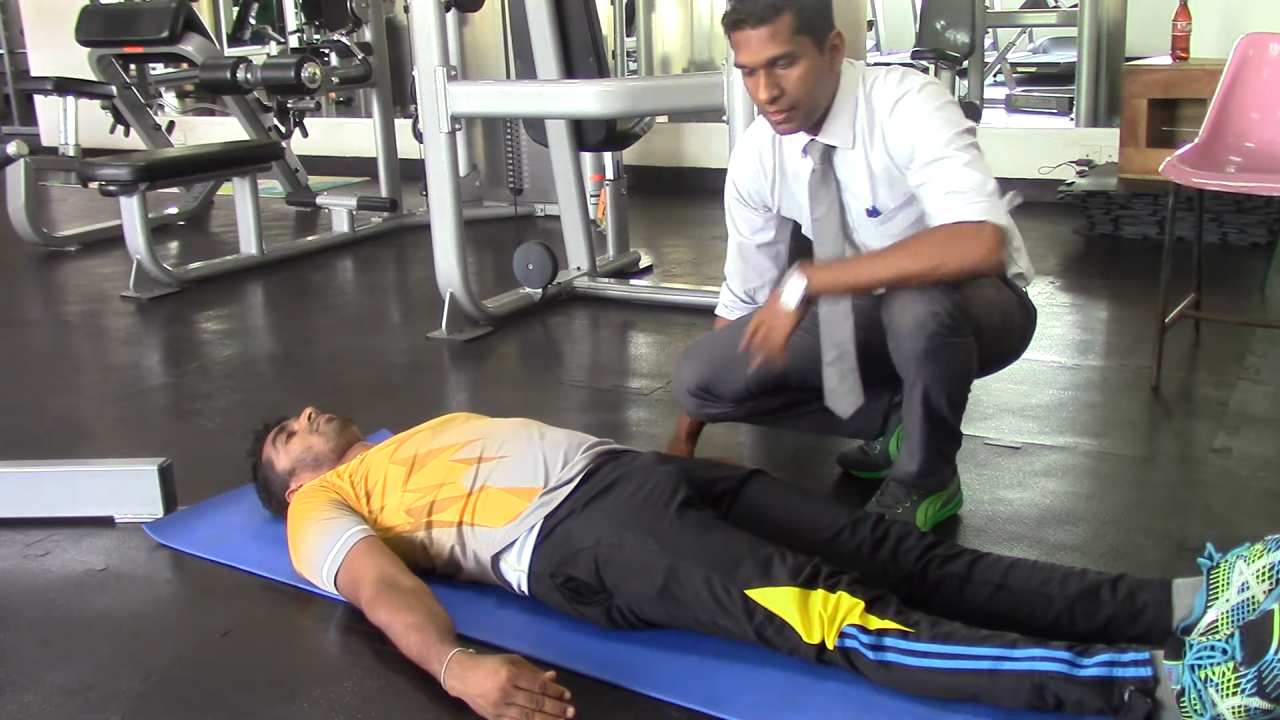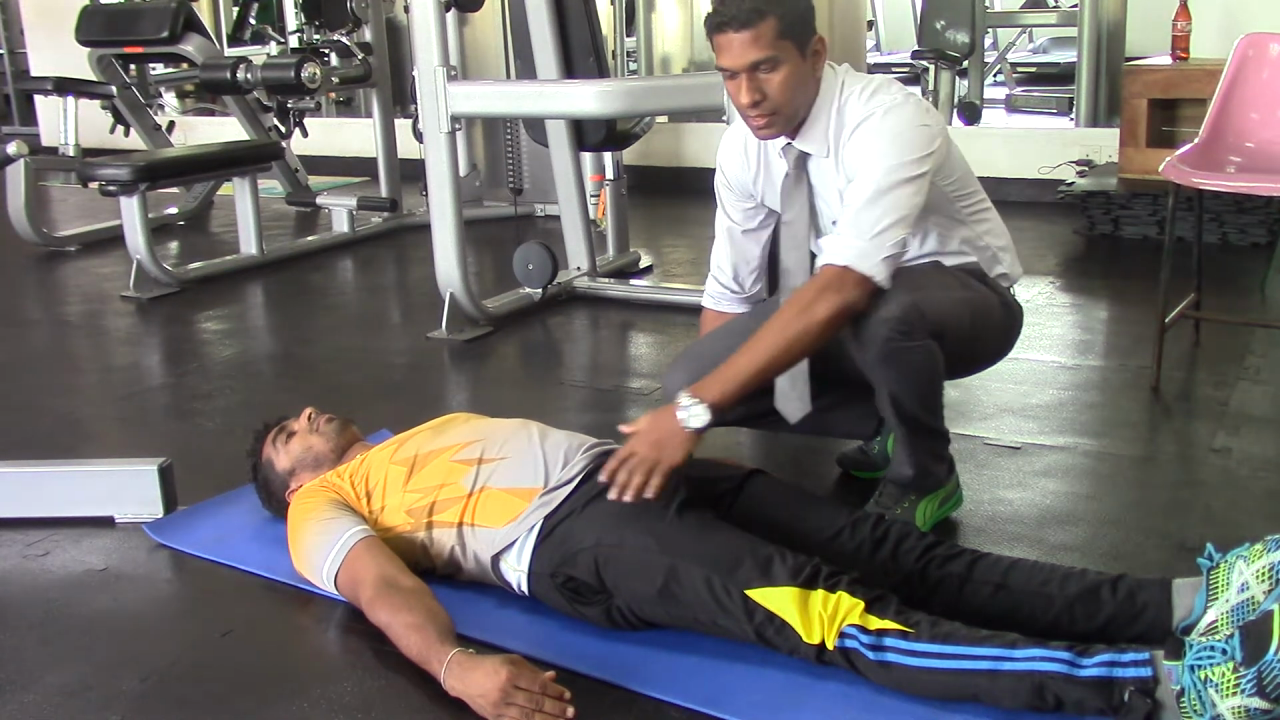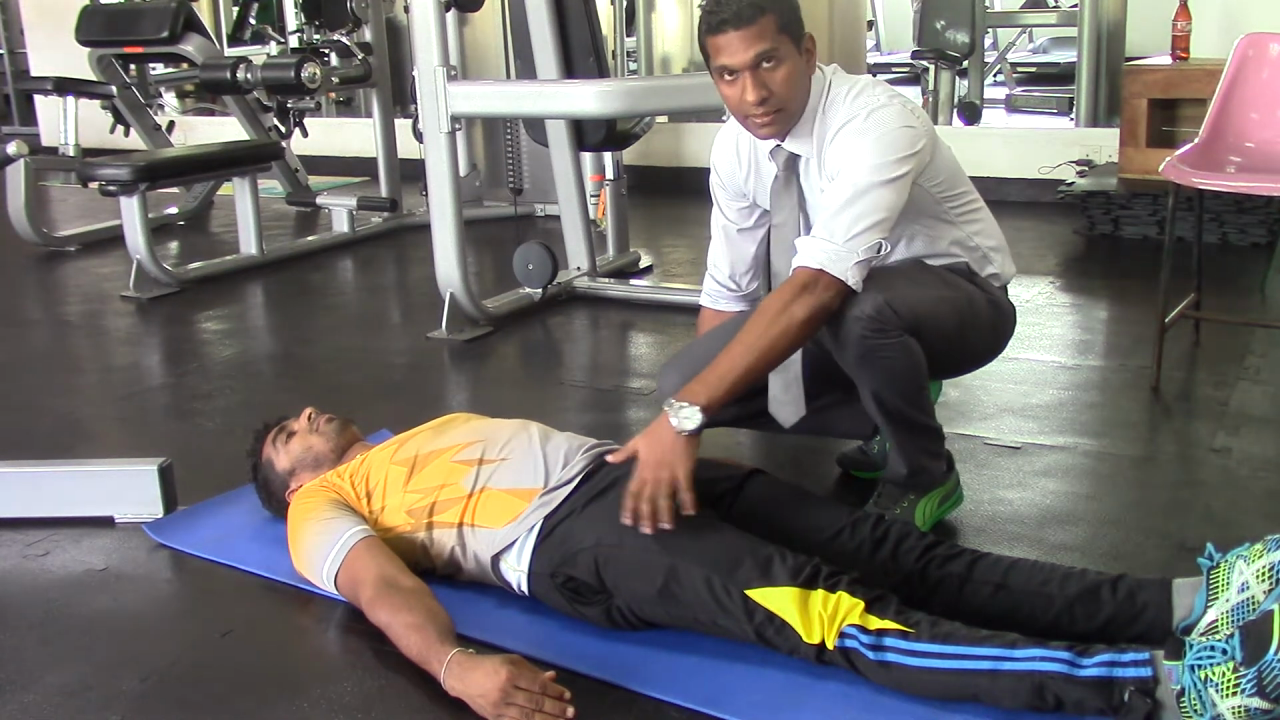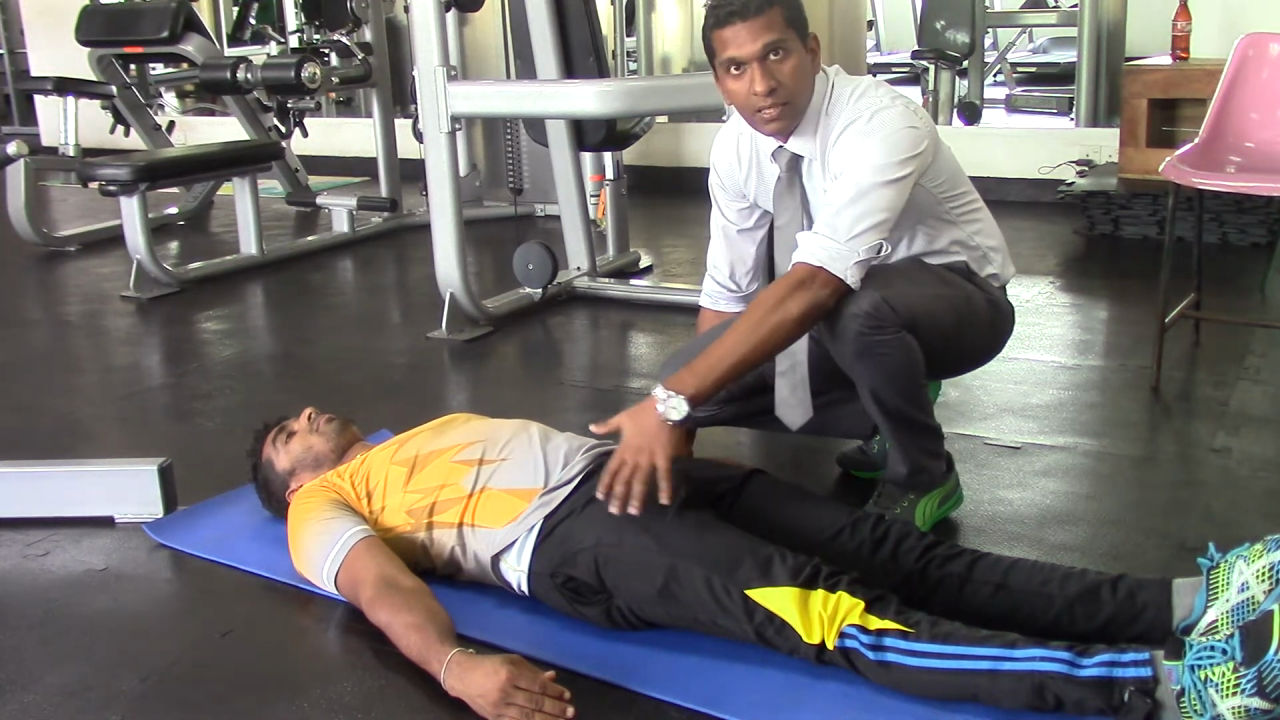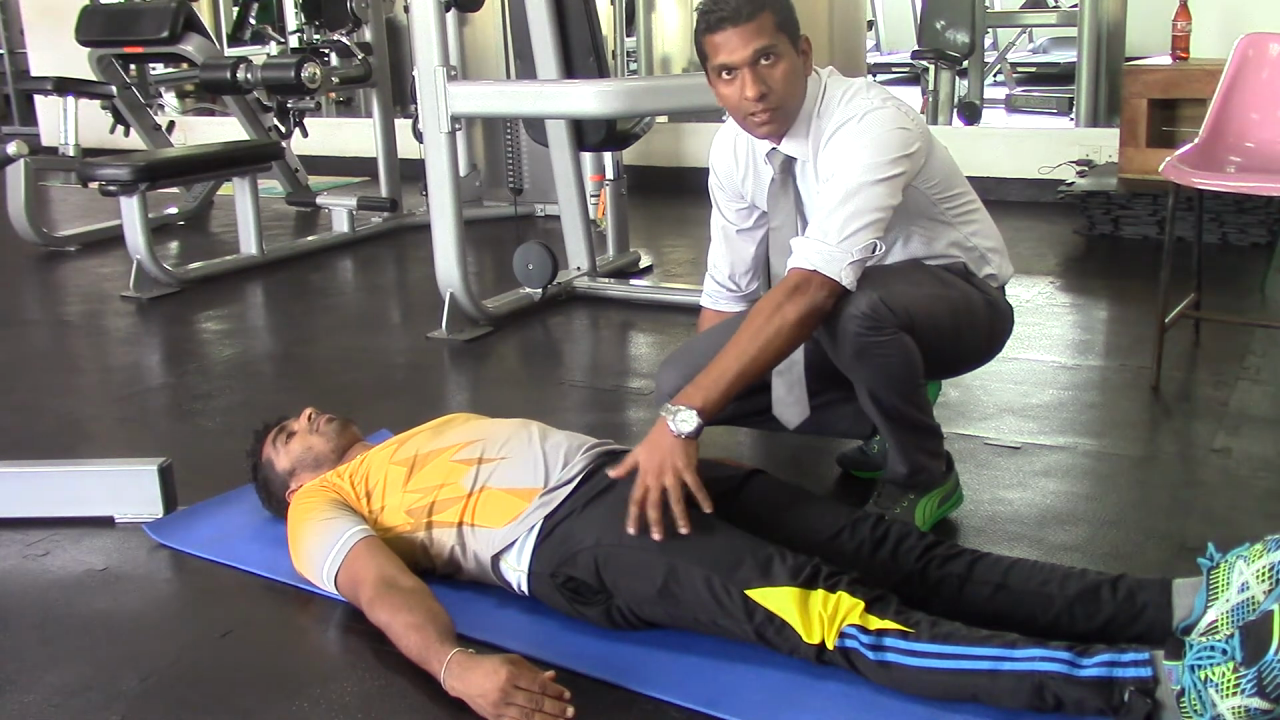
dt=0.4s
person 1, frame 1
left shoulder: (421, 439)
right shoulder: (325, 513)
right elbow: (383, 588)
left wrist: (697, 449)
left hip: (632, 470)
right hip: (575, 539)
left knee: (897, 554)
right knee: (834, 617)
left ankle: (1188, 604)
person 1, frame 2
left shoulder: (420, 438)
right shoulder: (324, 511)
right elbow: (383, 589)
left hip: (622, 470)
right hip: (569, 540)
left knee: (894, 554)
right knee: (829, 616)
left ankle: (1187, 603)
person 1, frame 3
left shoulder: (420, 440)
right shoulder: (324, 511)
right elbow: (383, 587)
left hip: (622, 470)
right hip: (570, 539)
left knee: (899, 554)
right knee: (831, 616)
left ankle: (1186, 602)
person 1, frame 4
left shoulder: (421, 439)
right shoulder: (324, 512)
right elbow: (382, 590)
left hip: (621, 471)
right hip: (570, 539)
left knee: (894, 555)
right knee: (828, 616)
left ankle: (1186, 604)
person 1, frame 5
left shoulder: (422, 438)
right shoulder: (323, 512)
right elbow: (383, 589)
left hip: (618, 470)
right hip: (569, 539)
left knee: (893, 555)
right knee: (830, 617)
left ankle: (1187, 604)
person 2, frame 1
left shoulder: (909, 106)
right shoulder: (755, 153)
left elbow: (980, 246)
right elbow: (743, 297)
left wrist: (809, 279)
right wrist: (686, 432)
left hip: (970, 306)
right hip: (862, 307)
left knee: (919, 301)
right knee: (699, 378)
left ankle: (926, 477)
right ankle: (893, 418)
person 2, frame 2
left shoulder: (887, 120)
right shoulder: (743, 145)
left elbow: (842, 288)
right elbow: (729, 289)
left wrist: (694, 409)
right wrist: (681, 402)
left hip: (963, 298)
right hip: (847, 308)
left knee: (879, 311)
right knee: (685, 383)
left ankle: (923, 476)
right ankle: (890, 415)
person 2, frame 3
left shoulder: (876, 123)
right shoulder: (735, 145)
left elbow: (816, 287)
right elbow: (728, 290)
left wrist: (685, 414)
right wrist: (686, 404)
left hip: (958, 299)
right hip: (846, 308)
left knee: (857, 309)
right knee: (685, 383)
left ankle: (923, 474)
right ankle: (895, 415)
person 2, frame 4
left shoulder: (879, 123)
right shoulder: (735, 145)
left elbow: (813, 283)
right elbow: (725, 290)
left wrist: (673, 402)
right wrist: (680, 419)
left hip: (957, 300)
right hip: (849, 310)
left knee: (858, 305)
right knee: (699, 381)
left ankle: (920, 474)
right ankle: (891, 414)
person 2, frame 5
left shoulder: (870, 124)
right shoulder: (732, 146)
left elbow: (810, 289)
right elbow: (727, 291)
left wrist: (682, 418)
right wrist: (686, 411)
left hip: (957, 300)
right hip: (840, 307)
left knee: (854, 308)
right knee: (681, 381)
left ankle: (921, 474)
right ankle: (895, 416)
